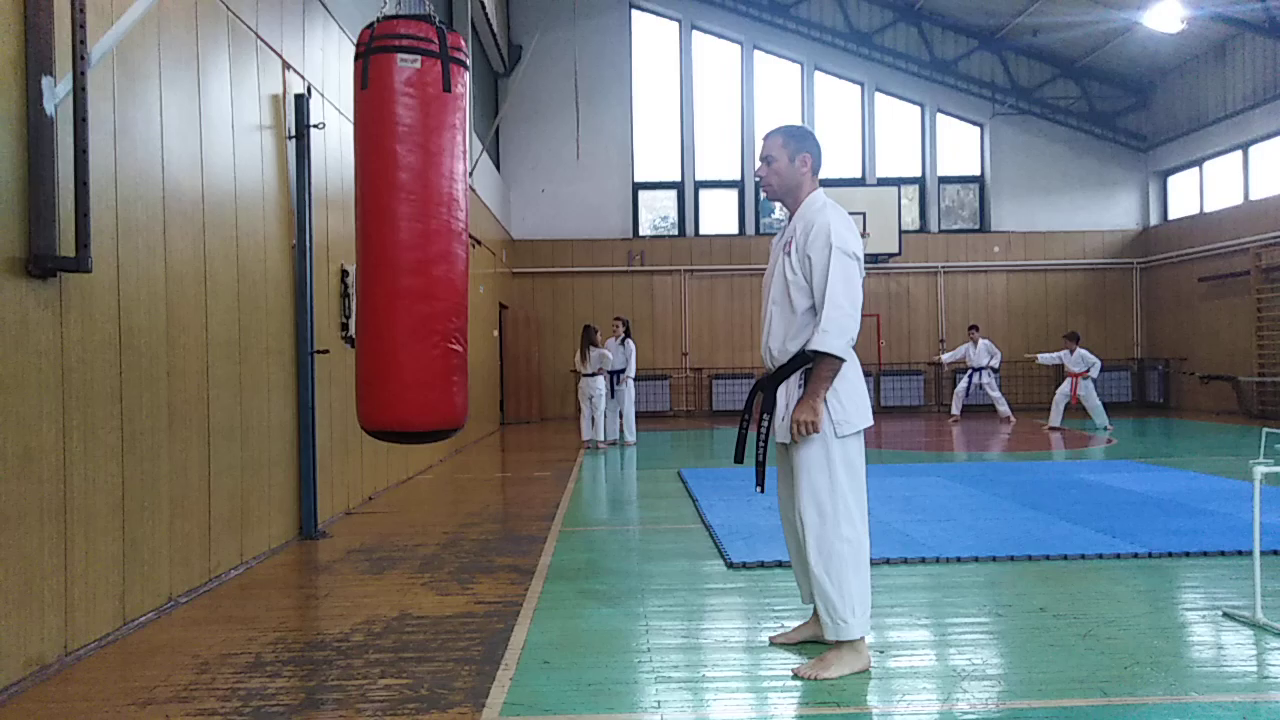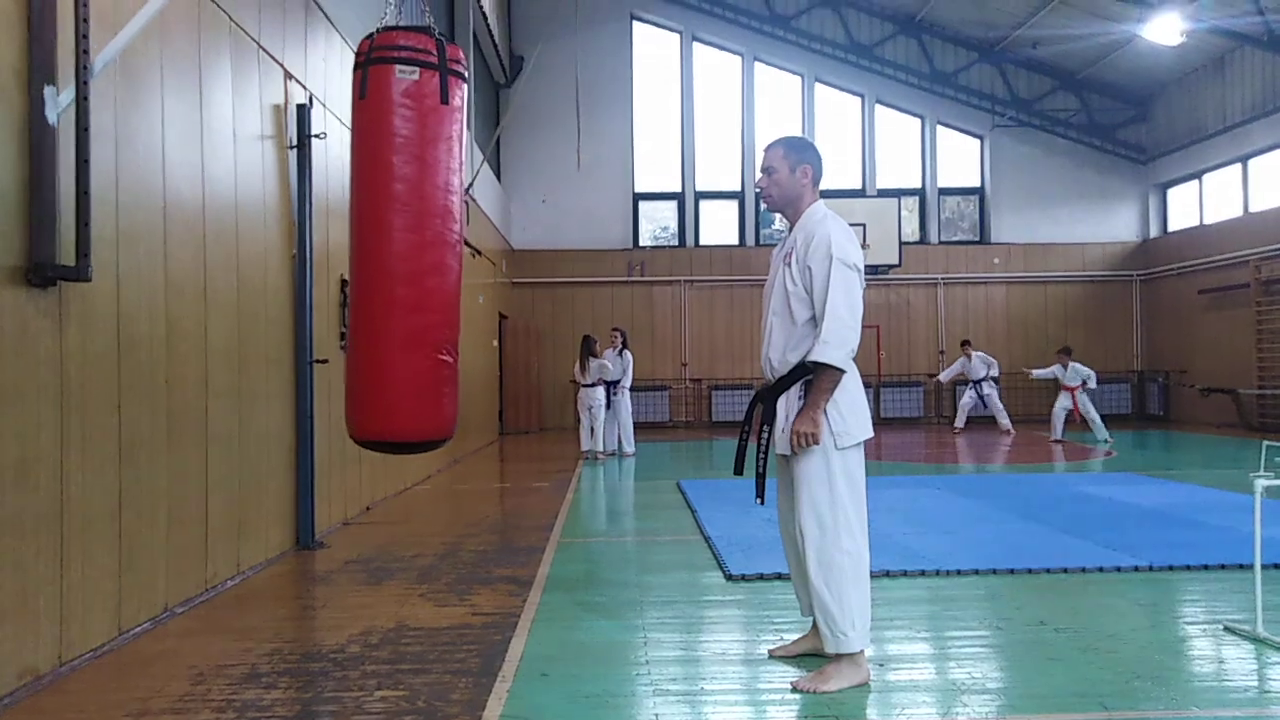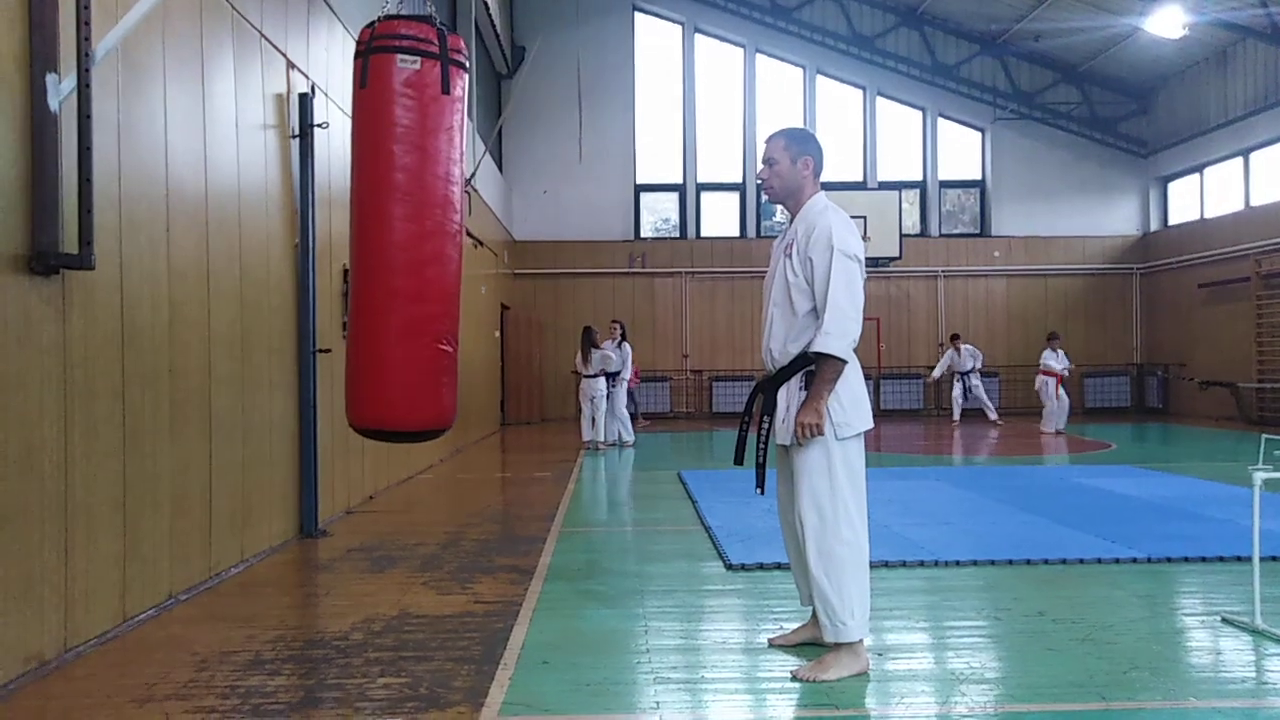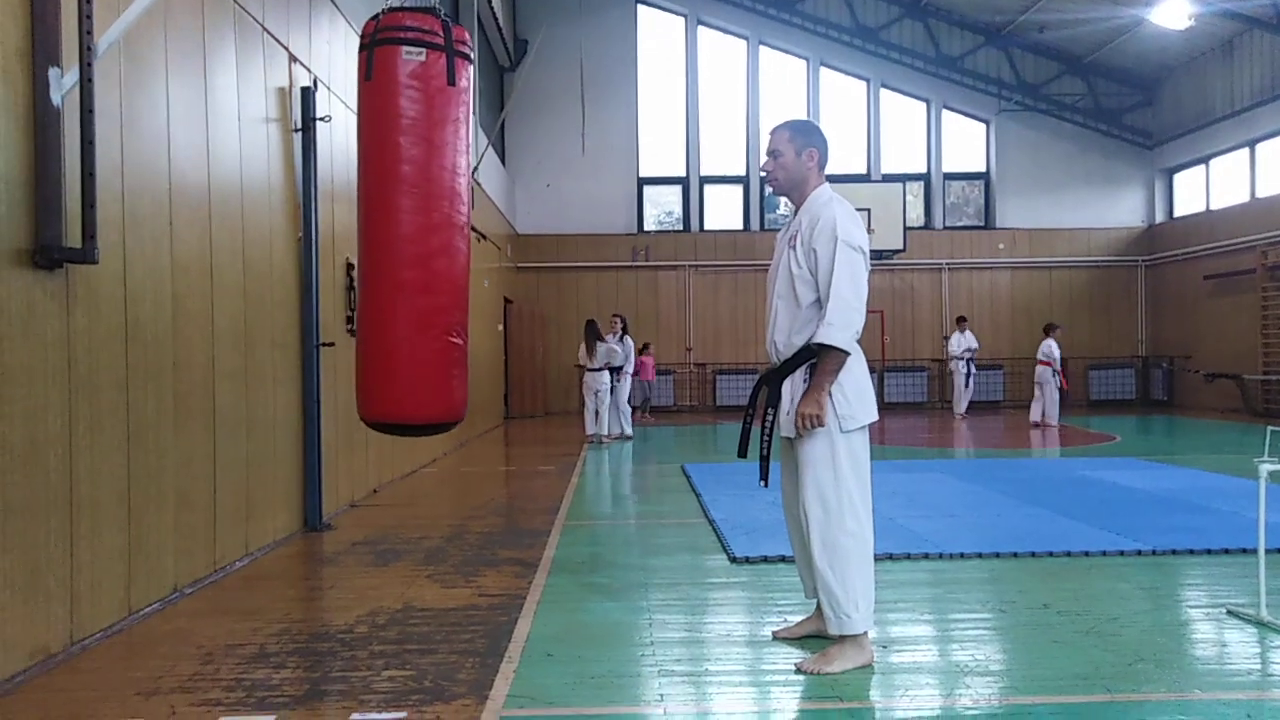
dt=0.3s
person 1, frame 1
left shoulder: (827, 224)
right shoulder: (791, 231)
left elbow: (838, 323)
left wrist: (811, 397)
right wrist: (776, 391)
left hip: (820, 393)
right hip: (794, 393)
left knee: (830, 516)
right knee: (801, 513)
left ankle: (851, 641)
right ankle: (824, 616)
person 1, frame 2
left shoulder: (827, 236)
right shoulder: (792, 241)
left elbow: (839, 334)
left wrist: (812, 409)
right wrist: (776, 402)
left hip: (819, 405)
right hip: (794, 403)
left knee: (829, 527)
right knee: (800, 525)
left ankle: (849, 654)
right ankle: (823, 629)
person 1, frame 3
left shoulder: (829, 227)
right shoulder: (792, 233)
left elbow: (840, 325)
left wrist: (815, 400)
right wrist: (776, 393)
left hip: (820, 396)
right hip: (794, 395)
left knee: (829, 518)
right knee: (799, 515)
left ankle: (849, 644)
right ankle: (822, 618)
person 1, frame 4
left shoulder: (833, 219)
right shoulder: (796, 225)
left elbow: (843, 316)
left wrist: (817, 391)
right wrist: (782, 385)
left hip: (824, 387)
right hip: (797, 385)
left knee: (834, 510)
right knee: (804, 507)
left ankle: (853, 636)
right ankle: (826, 610)
